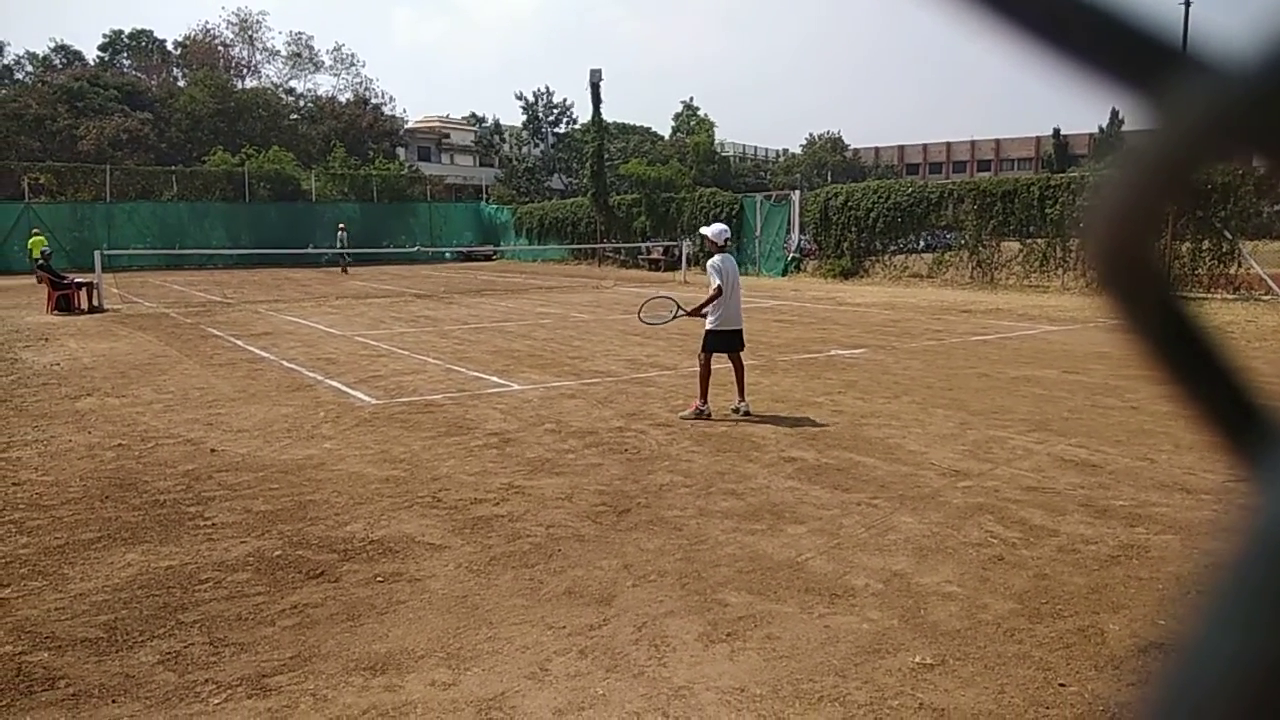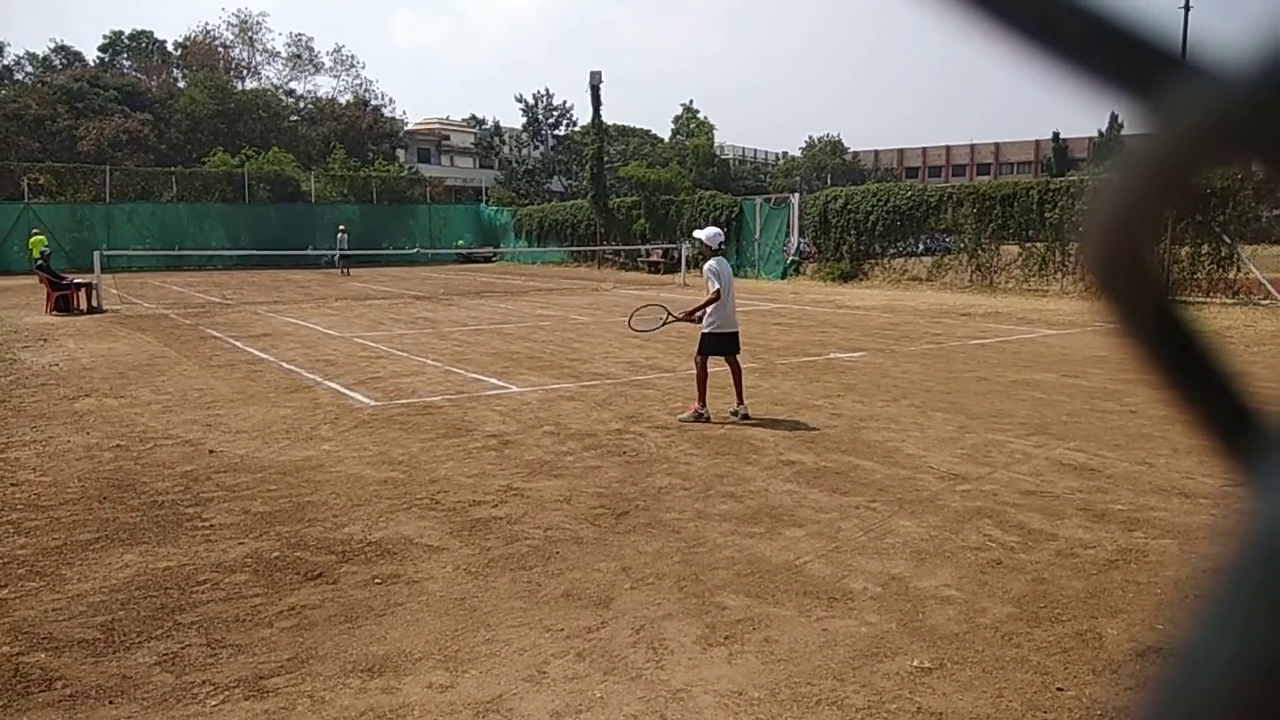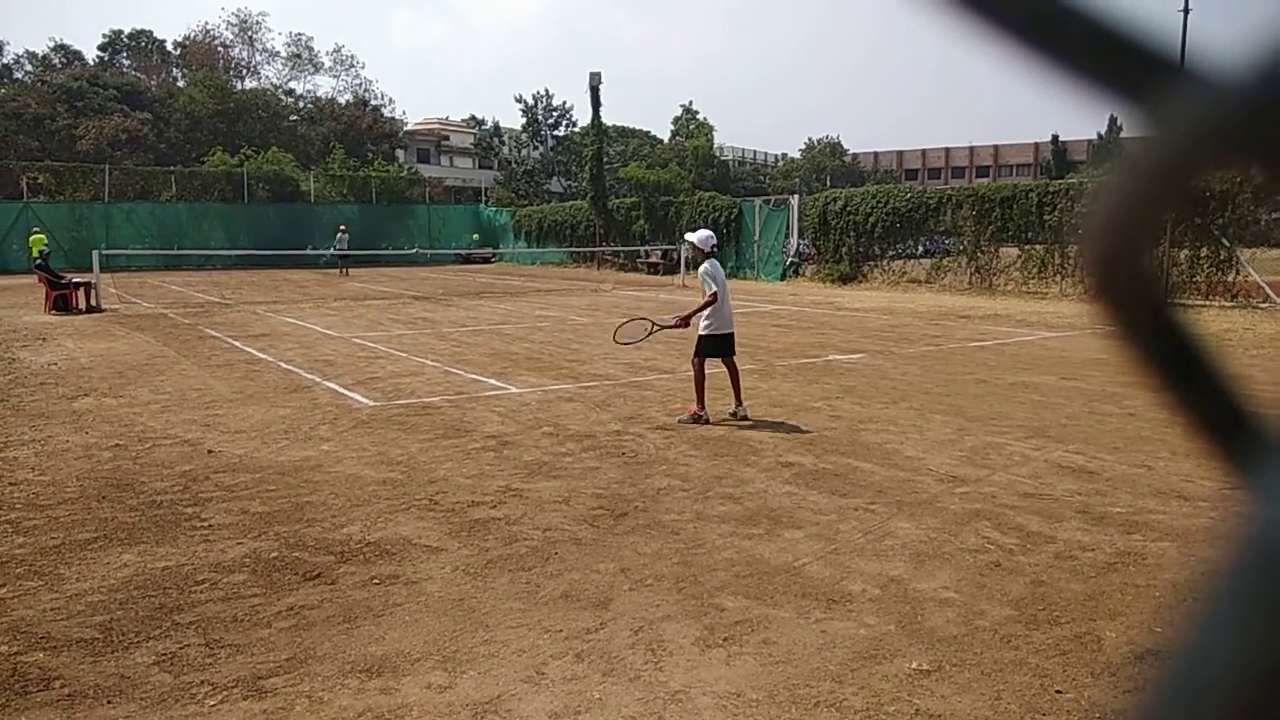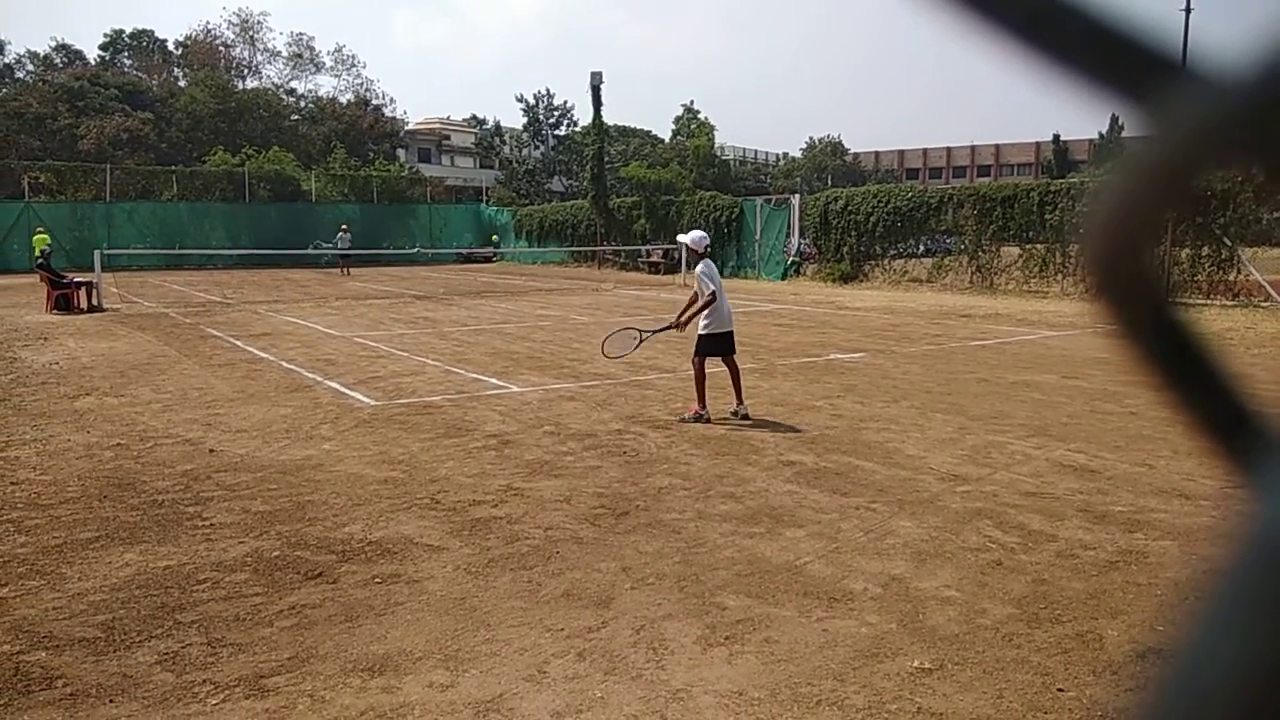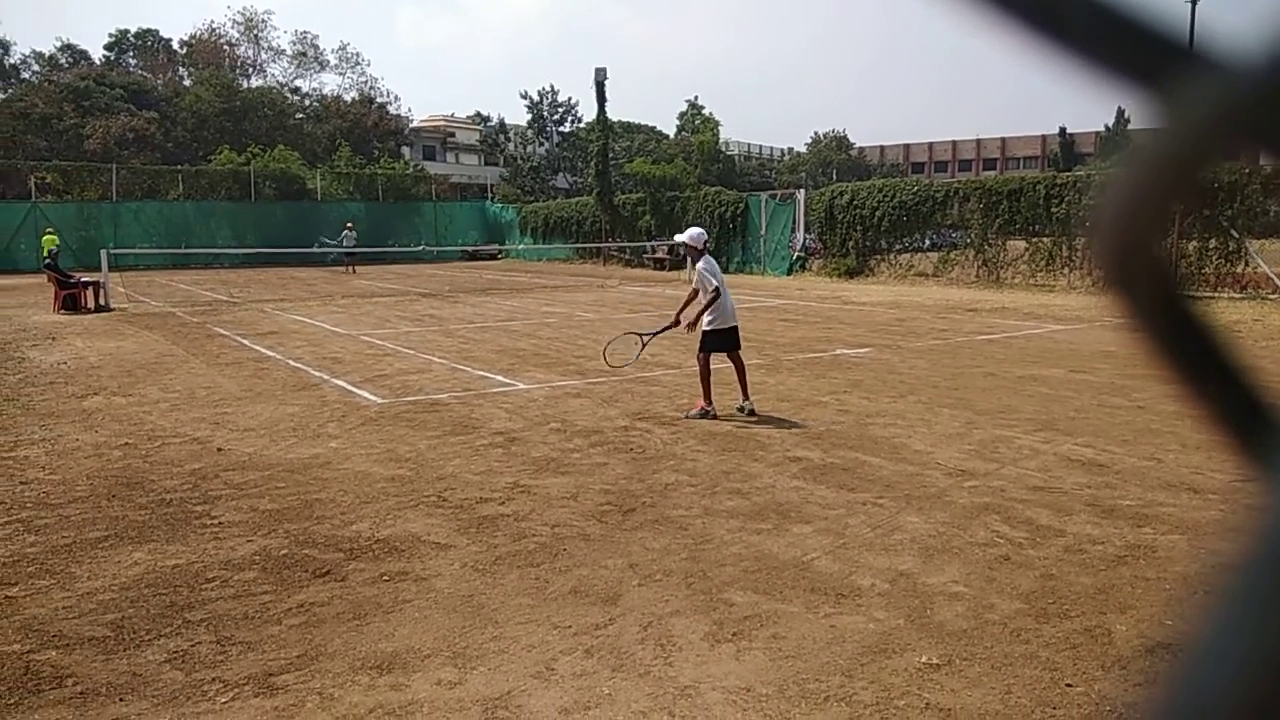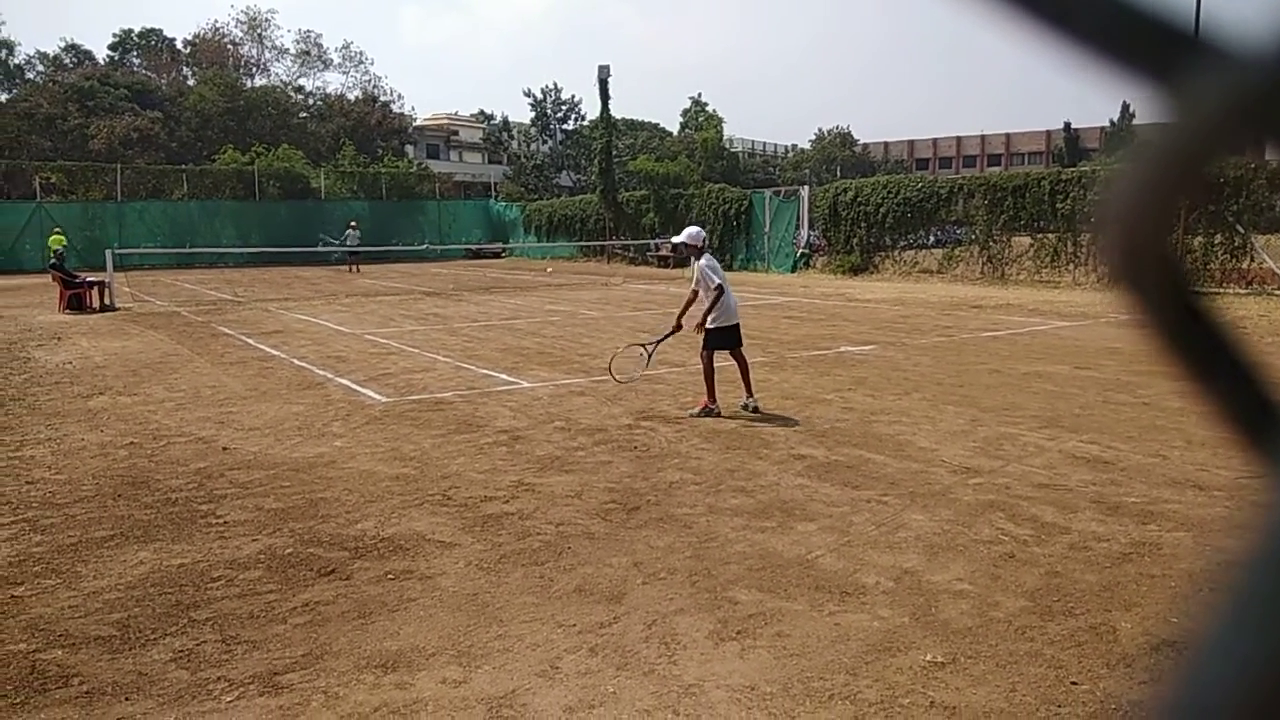
dt=0.1s
person 1, frame 1
left shoulder: (713, 263)
right shoulder: (731, 261)
left elbow: (717, 291)
left wrist: (699, 307)
left hip: (719, 320)
right hip: (735, 319)
left knee: (704, 358)
right knee: (735, 357)
left ankle: (702, 405)
right ankle: (742, 402)
person 1, frame 2
left shoulder: (710, 267)
right shoulder: (724, 263)
left elbow: (716, 295)
left wrist: (693, 311)
right wrist: (702, 313)
left hip: (714, 323)
right hip: (730, 322)
left knee: (700, 360)
right knee: (732, 360)
left ankle: (701, 408)
right ankle: (740, 405)
person 1, frame 3
left shoulder: (704, 270)
right shoulder: (714, 265)
left elbow: (713, 298)
left wrist: (689, 315)
right wrist: (687, 316)
left hip: (712, 325)
right hip: (726, 323)
left knee: (698, 362)
right knee: (729, 362)
left ankle: (700, 410)
right ankle: (739, 407)
person 1, frame 4
left shoulder: (701, 269)
right shoulder: (707, 265)
left elbow: (711, 297)
right elbow: (696, 295)
left wrist: (689, 318)
right wrist: (679, 316)
left hip: (711, 324)
right hip: (724, 322)
left knee: (698, 361)
right knee: (729, 360)
left ankle: (701, 409)
right ankle: (740, 406)
person 1, frame 5
left shoulder: (702, 266)
right shoulder: (705, 262)
left elbow: (716, 293)
right elbow: (694, 292)
left wrist: (697, 317)
right wrist: (677, 314)
left hip: (716, 320)
right hip: (728, 318)
left knee: (703, 358)
right knee: (734, 356)
left ankle: (707, 405)
right ankle: (746, 401)
person 1, frame 6
left shoulder: (703, 264)
right shoulder: (701, 263)
left elbow: (719, 290)
right elbow: (694, 293)
left wrist: (704, 316)
right wrist: (679, 318)
left hip: (719, 317)
right hip: (730, 315)
left knee: (706, 356)
right knee: (737, 353)
left ankle: (711, 404)
right ankle: (750, 398)
